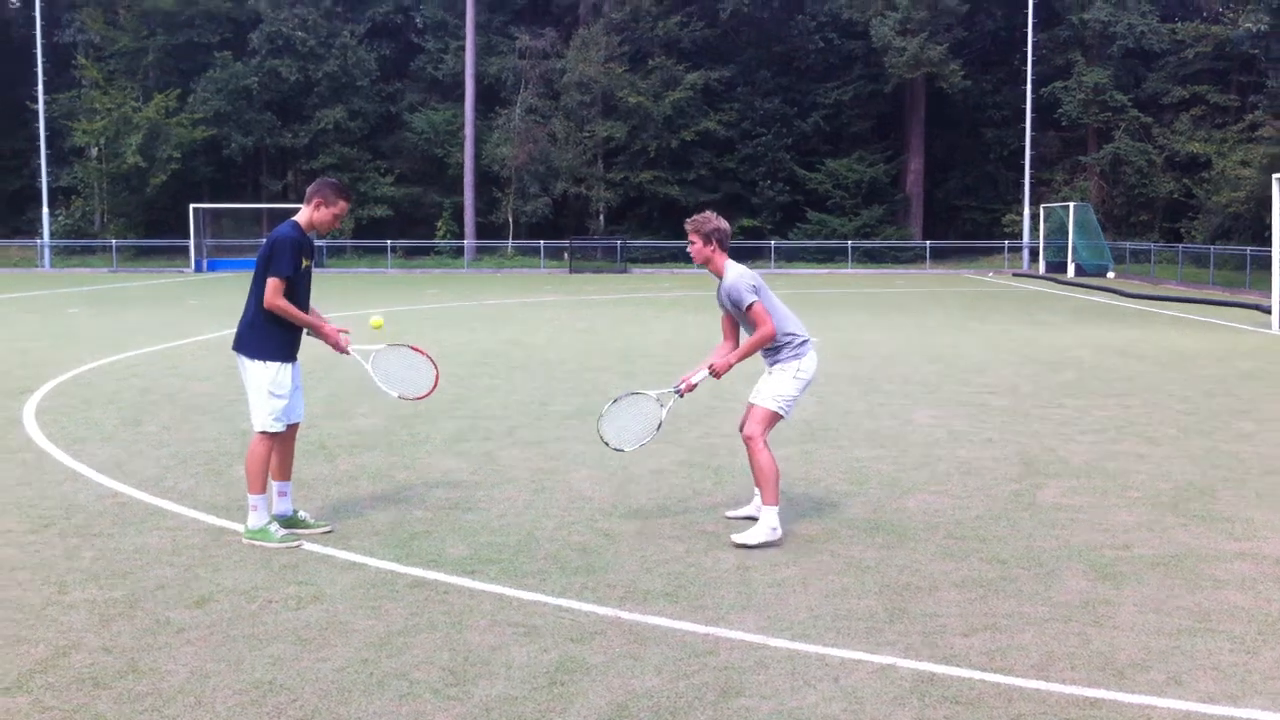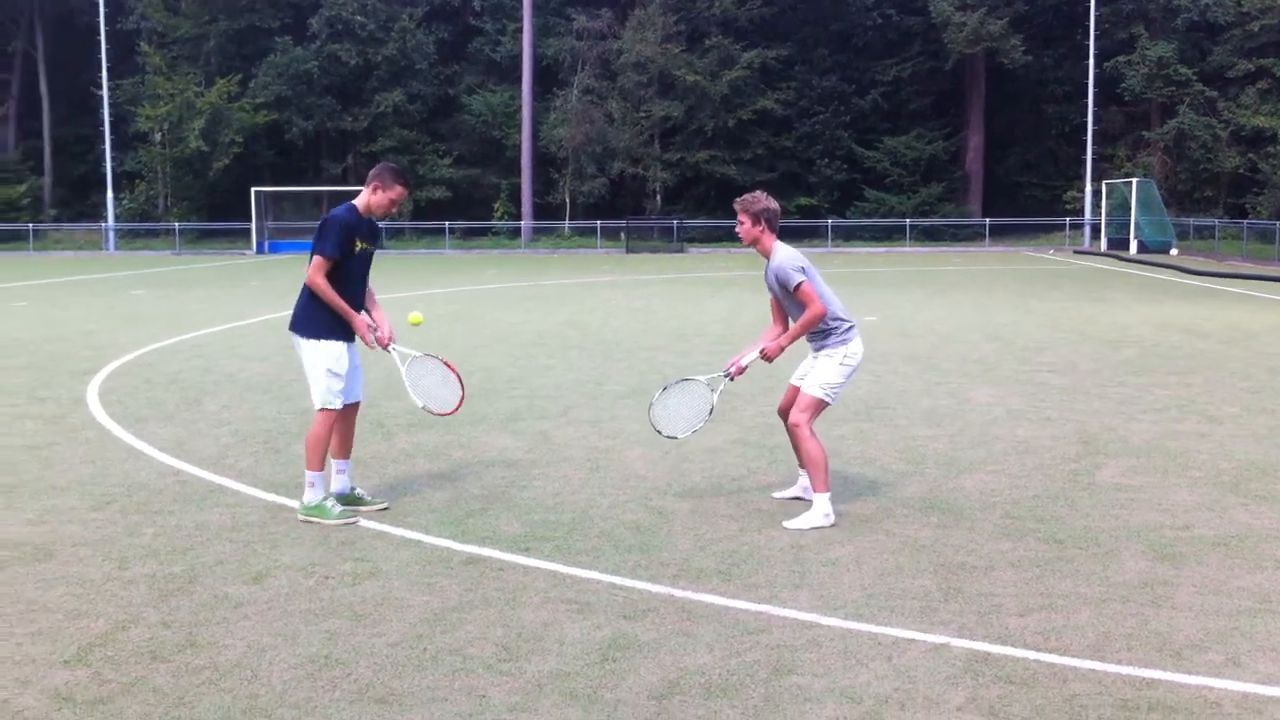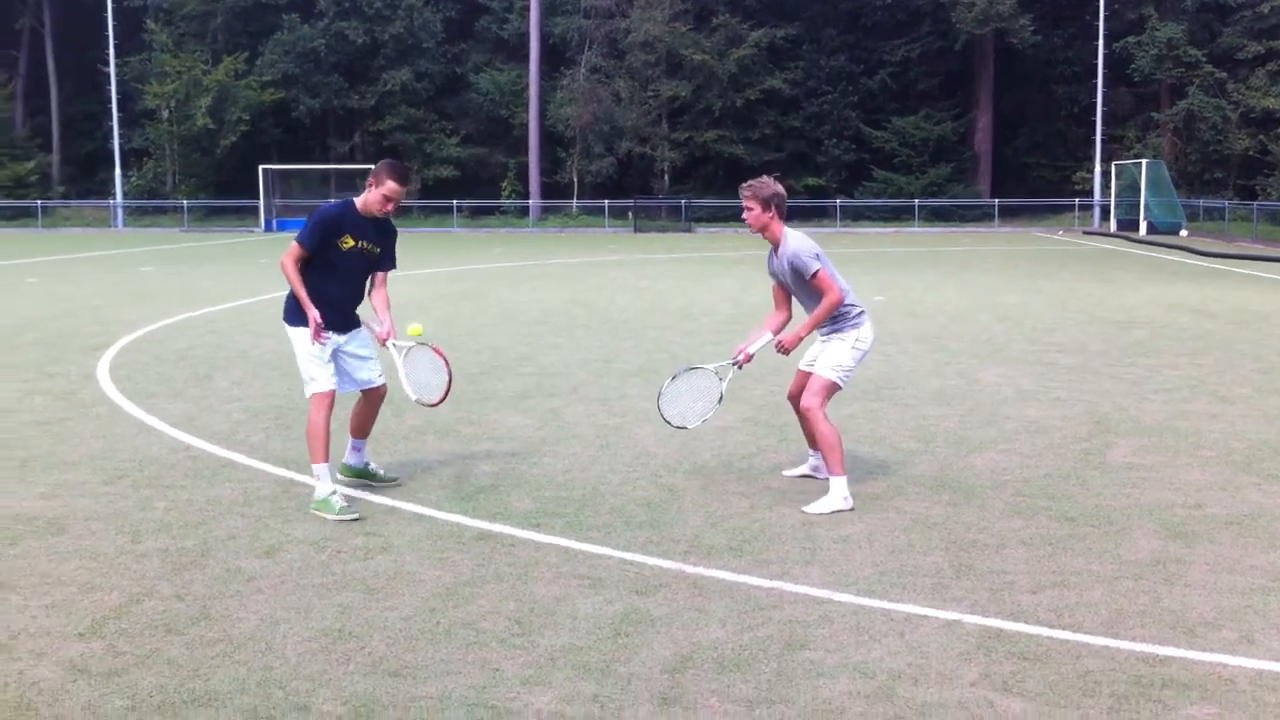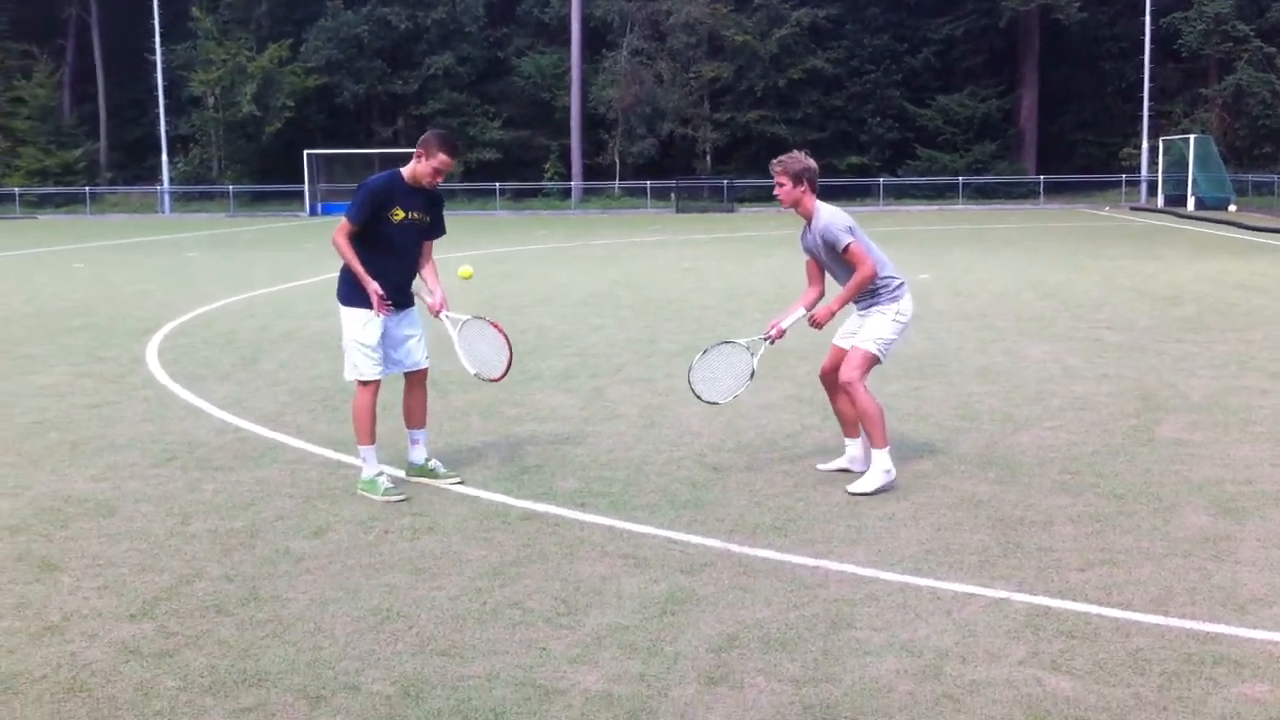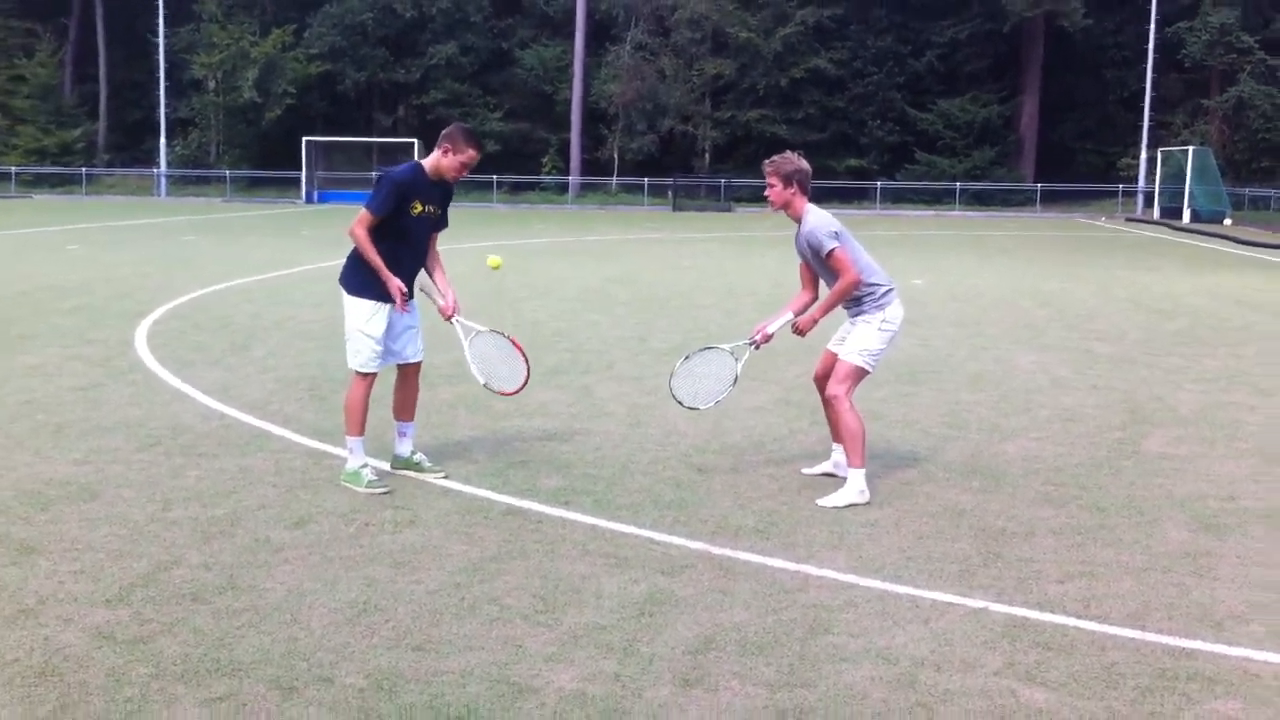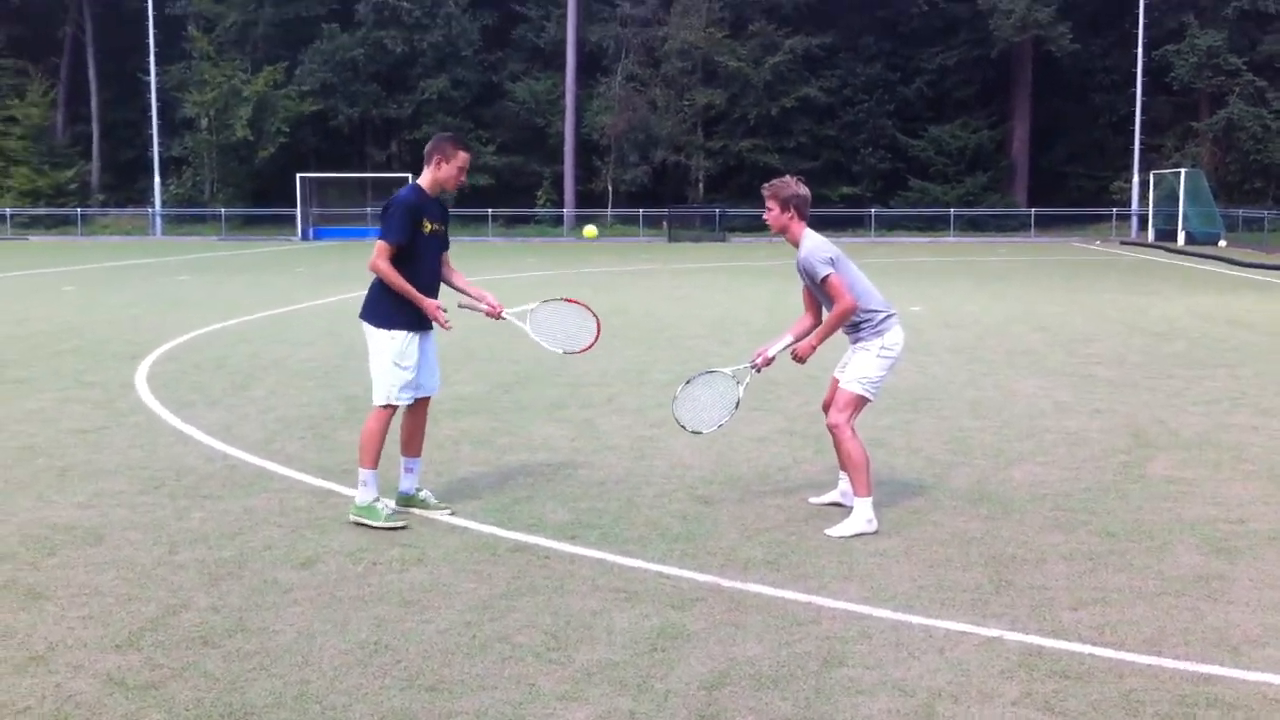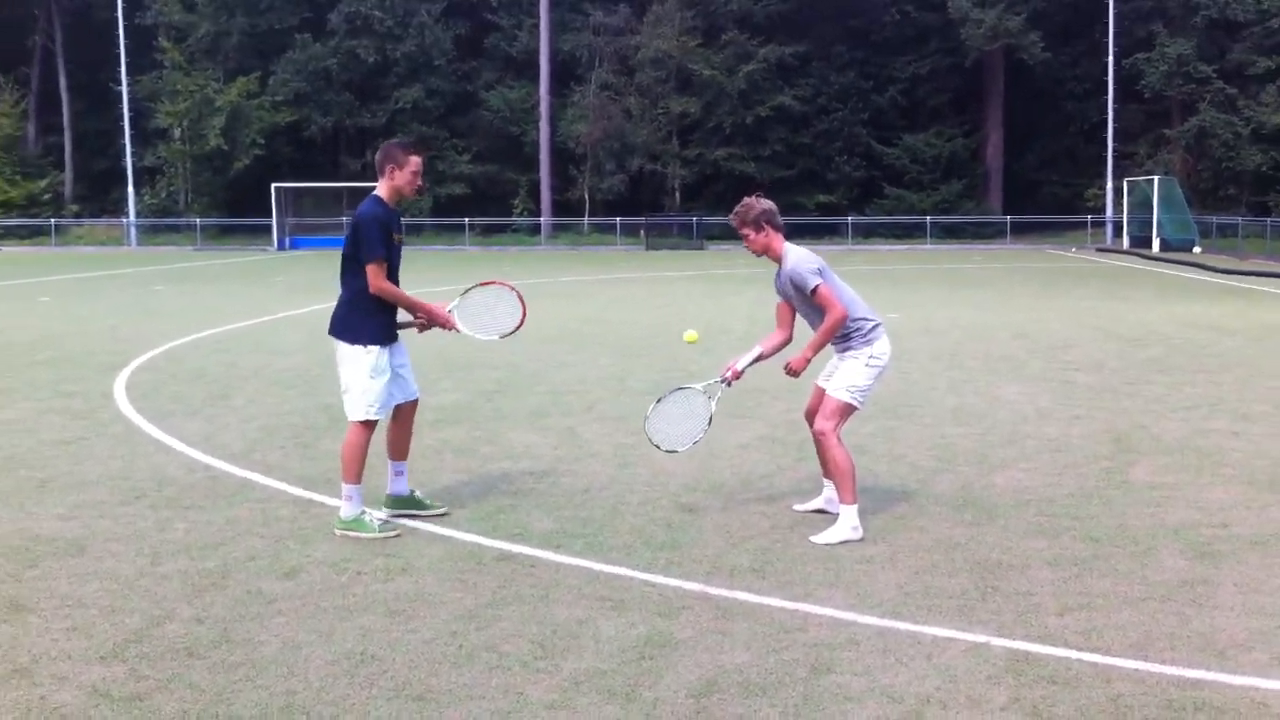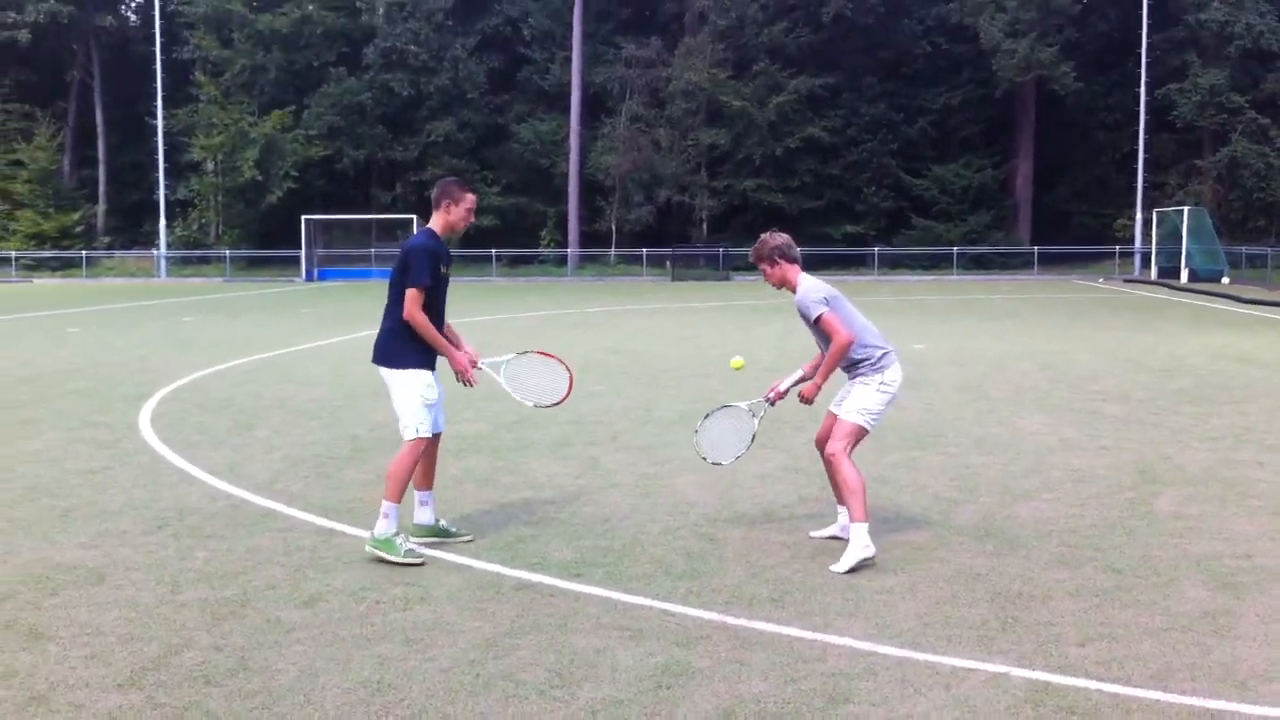
dt=0.5s
person 1, frame 1
left shoulder: (304, 242)
right shoulder: (285, 238)
right elbow: (273, 301)
left wrist: (325, 330)
right wrist: (320, 328)
left hip: (282, 352)
right hip: (263, 351)
left knee: (288, 428)
right knee: (268, 431)
left ankle: (283, 511)
right ankle: (256, 522)
person 1, frame 2
left shoulder: (371, 231)
right shoulder: (340, 221)
right elbow: (314, 277)
left wrist: (381, 322)
right wrist: (353, 316)
left hip: (341, 332)
right hip: (318, 329)
left knee: (350, 405)
right knee: (329, 409)
left ankle: (341, 487)
right ankle: (313, 499)
person 1, frame 3
left shoulder: (386, 232)
right shoulder: (329, 216)
left elbow: (378, 285)
right elbow: (289, 261)
left wrist: (386, 322)
right wrist: (309, 308)
left hip: (347, 323)
right hip: (308, 321)
left knee: (375, 389)
right knee: (324, 394)
left ankle: (354, 461)
right ankle: (323, 490)
person 1, frame 4
left shoulder: (432, 200)
right shoulder: (377, 188)
left elbow: (425, 256)
right elbow: (340, 237)
left wrist: (436, 291)
right wrist: (367, 282)
left hip: (402, 301)
right hip: (362, 299)
left knee: (417, 373)
right knee: (368, 382)
left ankle: (418, 458)
right ankle: (369, 472)
person 1, frame 5
left shoulder: (442, 191)
right shoulder: (399, 180)
right elbow: (358, 229)
left wrist: (446, 292)
right wrist: (388, 278)
left hip: (402, 293)
right hip: (368, 289)
left knee: (411, 366)
right knee: (365, 372)
left ankle: (404, 451)
right ankle: (355, 464)
person 1, frame 6
left shoulder: (439, 209)
right shoulder: (405, 203)
left elbow: (442, 266)
right elbow: (379, 263)
left wrist: (482, 296)
right wrist: (423, 302)
left hip: (418, 324)
right hip: (390, 322)
left knee: (419, 402)
right knee: (387, 404)
left ankle: (409, 489)
right ankle: (365, 500)
person 1, frame 7
left shoulder: (390, 214)
right shoulder: (371, 216)
right elbow: (377, 285)
left wrist: (418, 313)
right wrist: (427, 310)
left hip: (383, 333)
right hip: (361, 335)
left knee: (406, 403)
right knee: (364, 419)
left ankle: (399, 491)
right ankle: (349, 513)
person 1, frame 8
left shoulder: (439, 249)
right shoulder: (421, 247)
right elbow: (412, 312)
left wrist: (460, 346)
right wrist: (452, 355)
left hip: (421, 359)
right hip: (403, 359)
left knee: (431, 437)
right knee: (417, 440)
left ankle: (425, 520)
right ankle: (384, 532)
person 2, frame 1
left shoulder: (735, 280)
right shoulder: (725, 285)
left elbow: (767, 330)
right elbow: (730, 342)
left wrist: (730, 362)
right wrist: (696, 374)
left hip: (793, 359)
right hip: (781, 360)
left knee: (754, 433)
right knee: (749, 429)
left ankle: (770, 522)
right ankle: (762, 502)
person 2, frame 2
left shoulder: (783, 261)
right shoulder: (771, 267)
left elbow: (817, 309)
right elbow: (780, 325)
left wrist: (781, 345)
right wrist: (746, 356)
left hip: (839, 347)
right hip: (823, 348)
left knee: (799, 420)
right knee: (786, 411)
left ankle: (822, 508)
right ankle: (807, 482)
person 2, frame 3
left shoulder: (797, 248)
right shoulder: (774, 258)
left elbow: (835, 296)
right elbow: (782, 312)
left wrist: (799, 335)
right wrist: (753, 344)
left hip: (850, 331)
right hip: (829, 333)
left knee: (812, 405)
right knee: (797, 396)
left ankle: (839, 491)
right ankle: (818, 461)
person 2, frame 4
left shoulder: (829, 222)
right shoulder: (808, 233)
left elbow: (868, 269)
right elbow: (815, 288)
left wrist: (832, 308)
right wrist: (785, 319)
left hip: (890, 303)
right hip: (867, 307)
left knee: (852, 377)
right knee: (829, 374)
left ankle: (881, 465)
right ankle: (855, 453)
person 2, frame 5
left shoulder: (815, 226)
right shoulder: (803, 233)
left elbow: (851, 277)
right elbow: (808, 292)
left wrist: (814, 317)
right wrist: (771, 324)
left hip: (878, 311)
right hip: (862, 312)
left knee: (838, 392)
right knee: (823, 379)
left ankle: (856, 484)
right ankle: (840, 458)
person 2, frame 6
left shoulder: (811, 252)
right shoulder: (806, 253)
left elbow: (846, 303)
right elbow: (812, 316)
left wrist: (811, 343)
right wrist: (773, 347)
left hip: (878, 338)
right hip: (866, 338)
left knee: (839, 420)
right knee: (831, 407)
left ankle: (864, 514)
right ankle: (847, 489)
person 2, frame 7
left shoulder: (797, 264)
right shoulder: (782, 275)
left elbow: (838, 312)
right elbow: (783, 334)
left wrist: (807, 355)
left hip: (865, 347)
right hip: (849, 348)
left knee: (826, 428)
right knee: (814, 415)
left ankle: (849, 521)
right ankle: (832, 495)
person 2, frame 8
left shoulder: (806, 294)
right shoulder: (810, 290)
left elbow: (843, 338)
right elbow: (828, 353)
left wrist: (817, 382)
right wrist: (788, 383)
left hip: (876, 374)
right hip: (865, 374)
left knee: (836, 450)
right knee: (824, 442)
left ankle: (861, 541)
right ankle: (846, 522)
